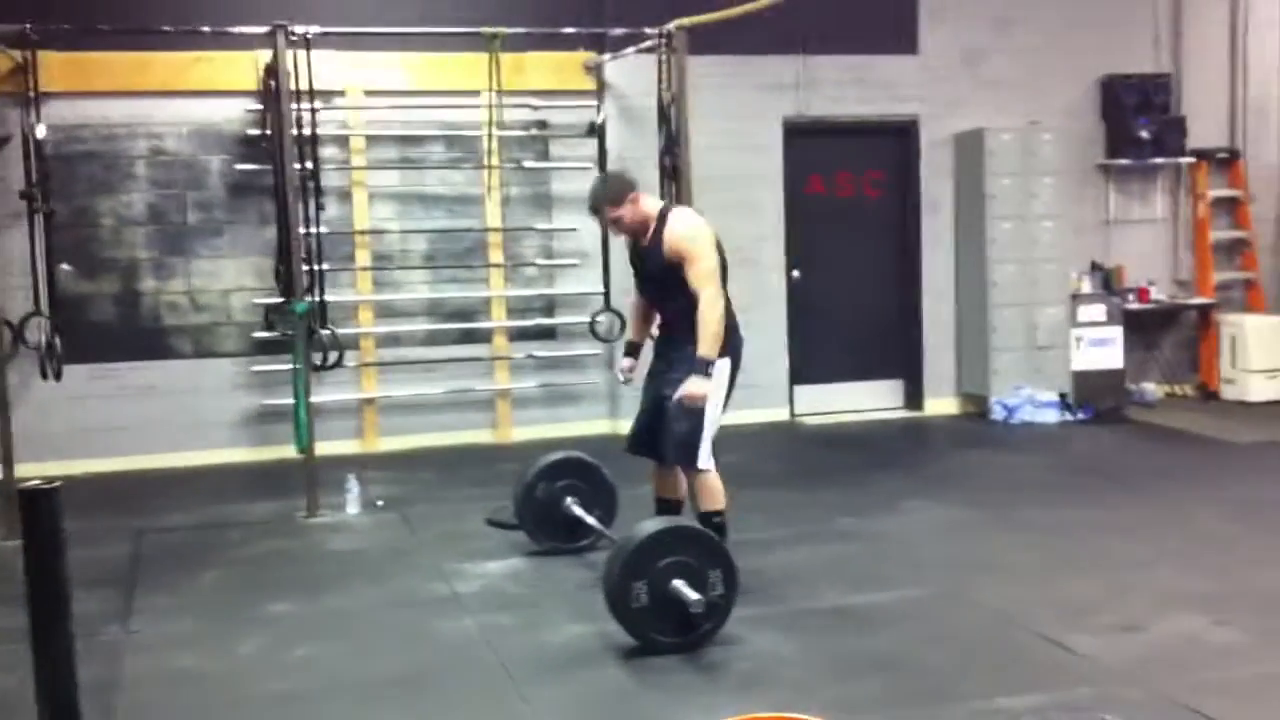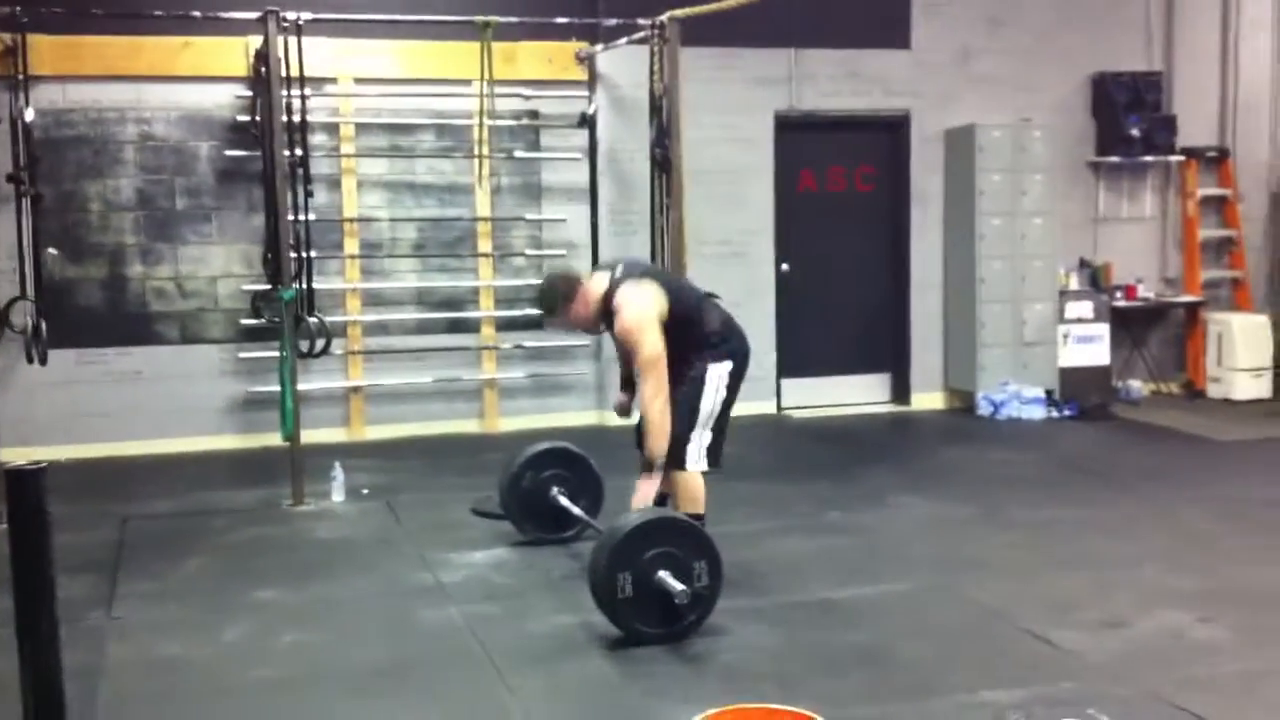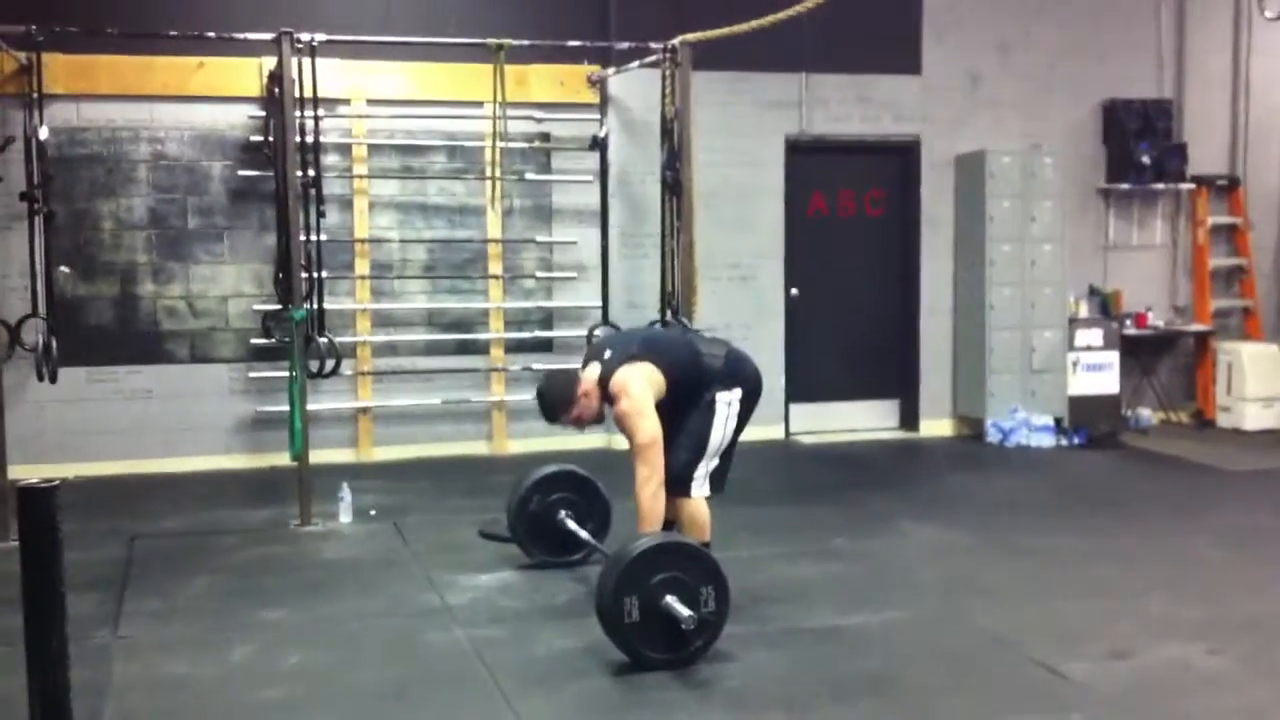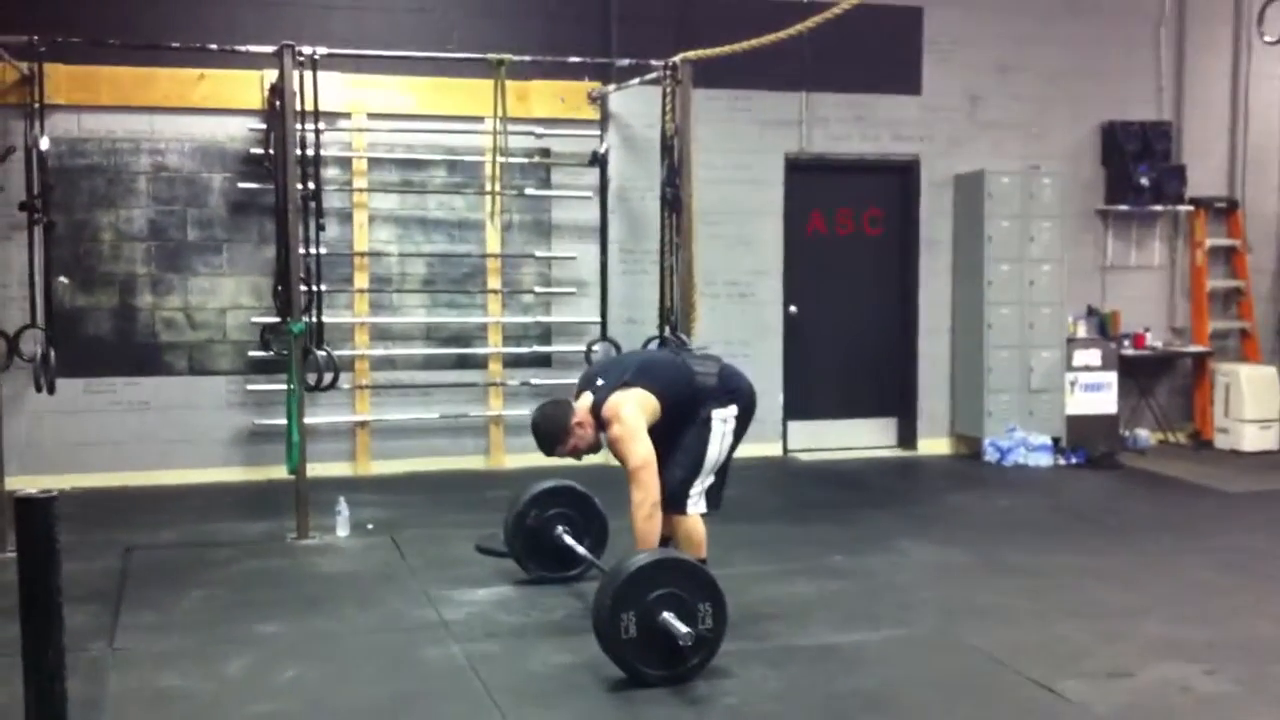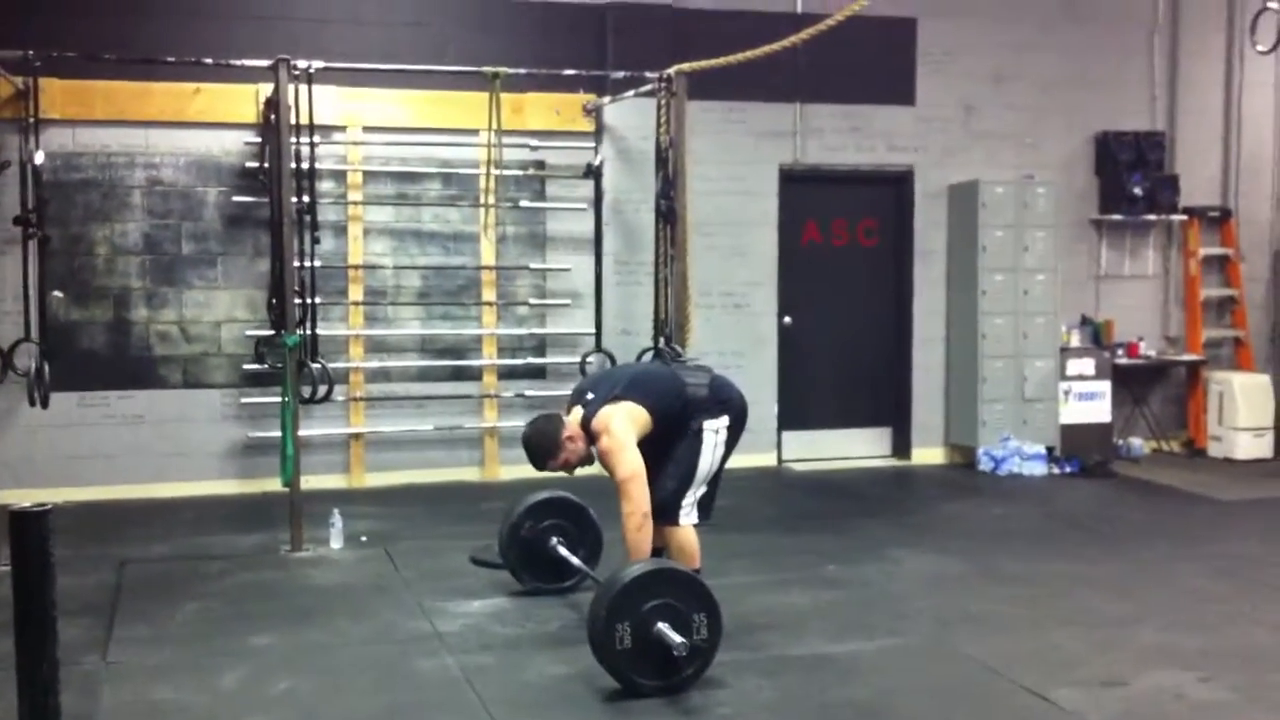
dt=0.3s
person 1, frame 1
left shoulder: (683, 229)
right shoulder: (638, 236)
left elbow: (711, 300)
left wrist: (702, 369)
right wrist: (632, 349)
left hip: (707, 351)
right hip: (672, 346)
left knee: (691, 452)
right knee: (658, 448)
person 1, frame 2
left shoulder: (634, 309)
right shoulder: (604, 286)
left elbow: (654, 395)
left wrist: (651, 474)
right wrist: (626, 387)
left hip: (717, 351)
right hip: (682, 348)
left knee: (681, 450)
right knee: (650, 447)
person 1, frame 3
left shoulder: (629, 395)
right shoulder: (593, 363)
left elbow: (650, 480)
left hip: (729, 382)
right hip: (695, 379)
left knee: (683, 476)
right knee: (664, 467)
person 1, frame 4
left shoulder: (621, 419)
right shoulder: (586, 391)
left elbow: (646, 501)
left hip: (725, 398)
right hip: (690, 397)
left knee: (678, 495)
right knee: (657, 485)
person 1, frame 5
left shoulder: (611, 433)
right shoulder: (577, 406)
left elbow: (637, 513)
left hip: (716, 409)
right hip: (683, 407)
left knee: (671, 506)
right knee: (646, 494)
